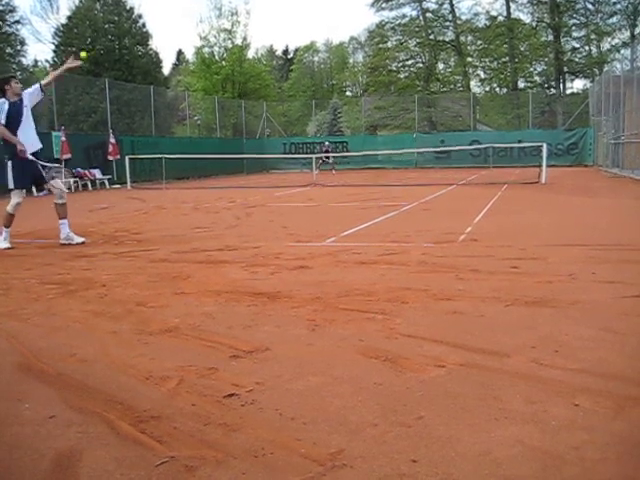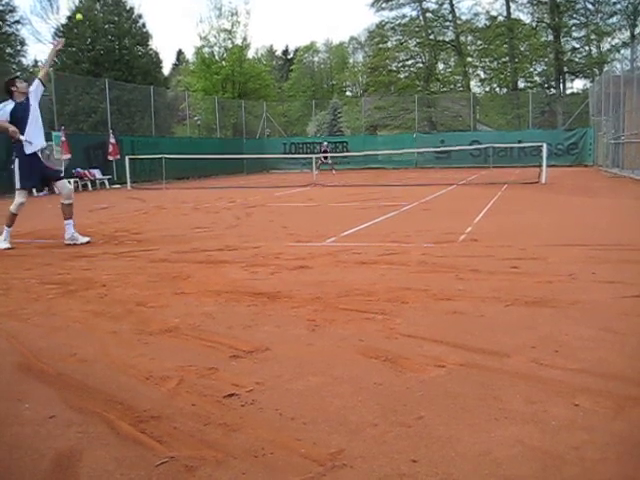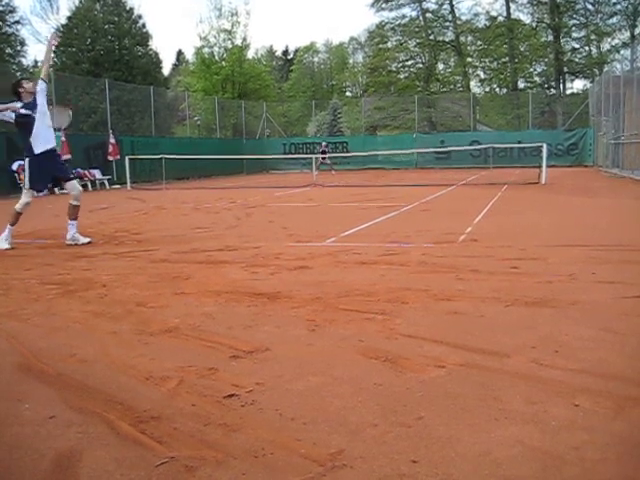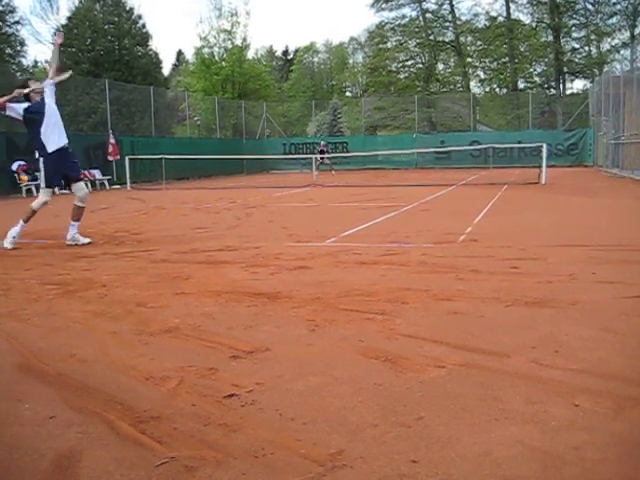
dt=0.1s
person 1, frame 1
left shoulder: (25, 97)
left elbow: (46, 81)
left wrist: (65, 67)
right wrist: (17, 142)
left hip: (35, 154)
right hip: (17, 158)
left knee: (59, 190)
right knee: (17, 200)
left ankle: (65, 234)
person 1, frame 2
left shoulder: (33, 96)
left elbow: (44, 71)
left wrist: (54, 50)
left hip: (42, 154)
right hip: (25, 157)
left knee: (66, 190)
right knee: (21, 199)
left ankle: (70, 234)
person 1, frame 3
left shoulder: (39, 96)
left elbow: (45, 69)
left wrist: (50, 46)
left hip: (52, 153)
right hip: (35, 157)
left knee: (75, 191)
right knee: (27, 199)
left ankle: (72, 234)
person 1, frame 4
left shoulder: (48, 96)
right shoulder: (25, 109)
left elbow: (52, 70)
left wrist: (56, 46)
left hip: (65, 152)
right hip: (48, 156)
left knee: (82, 193)
right knee: (44, 198)
left ankle: (73, 234)
